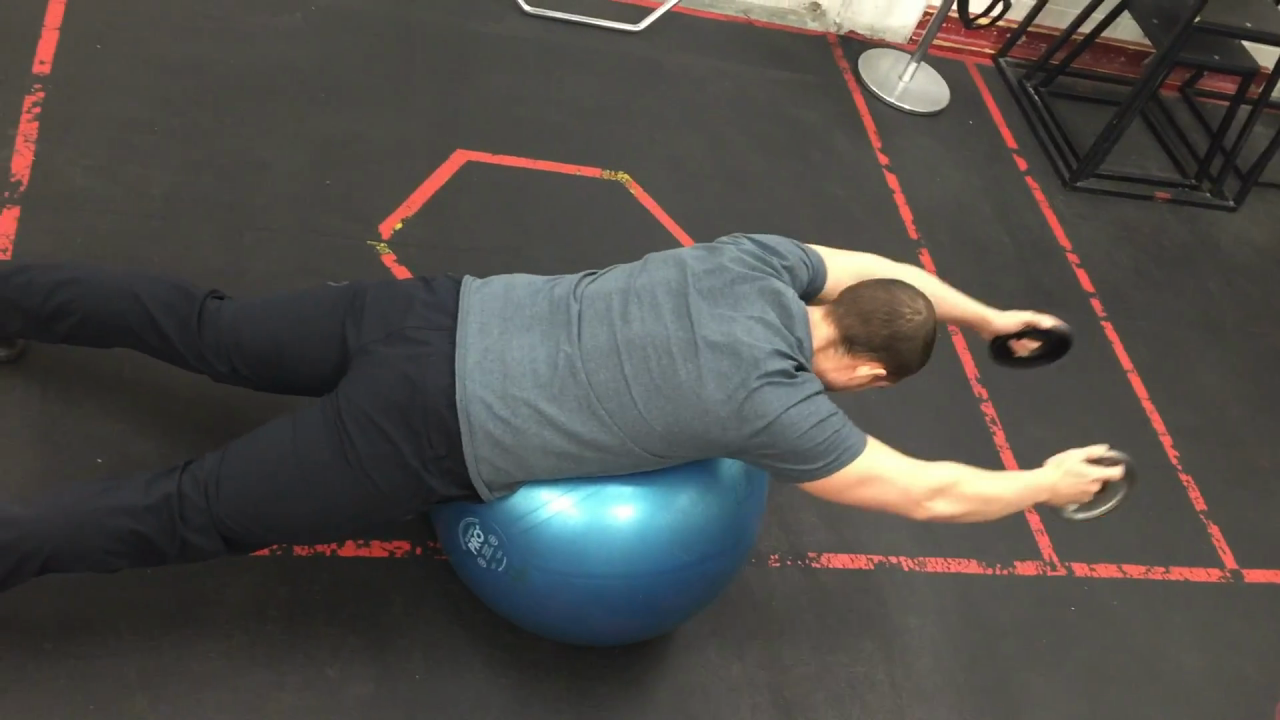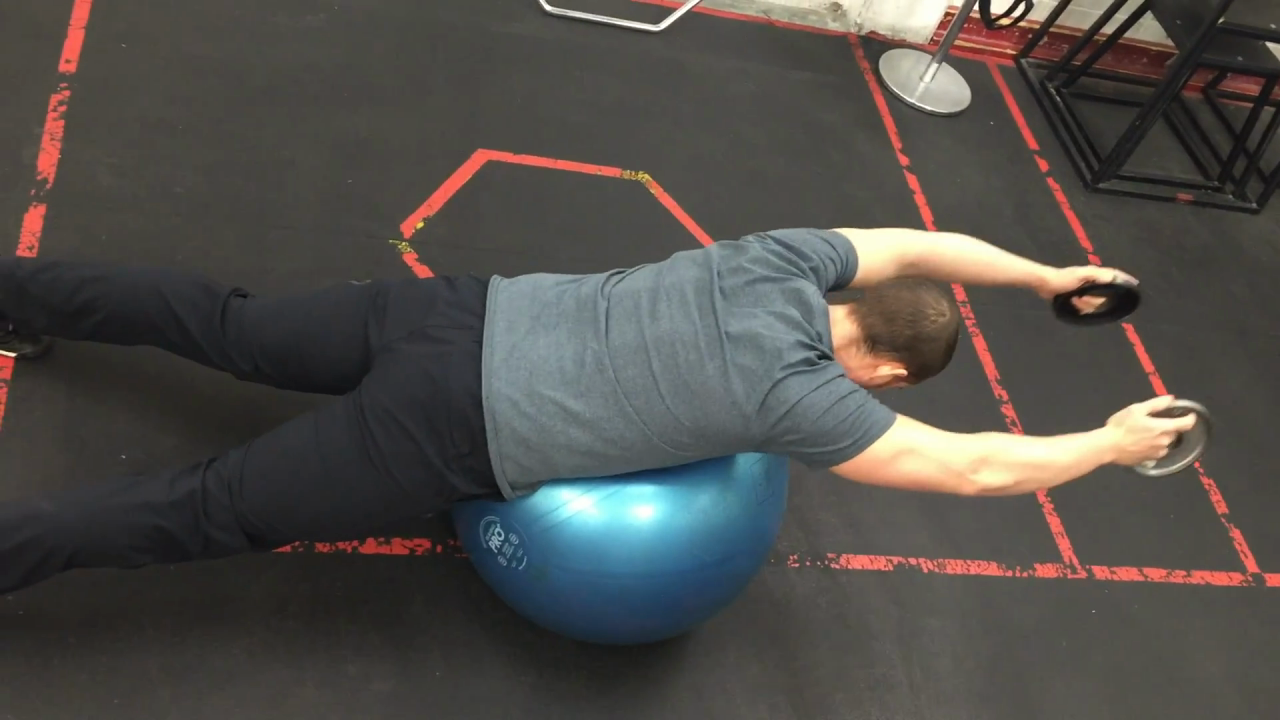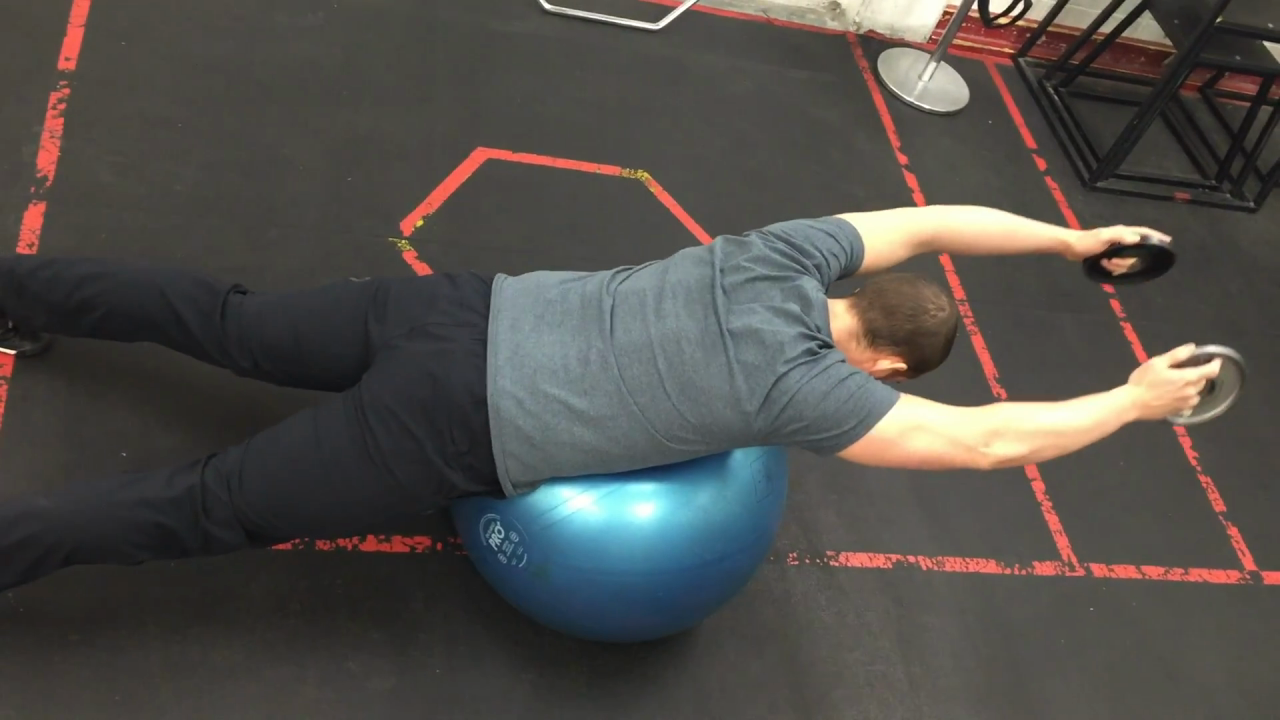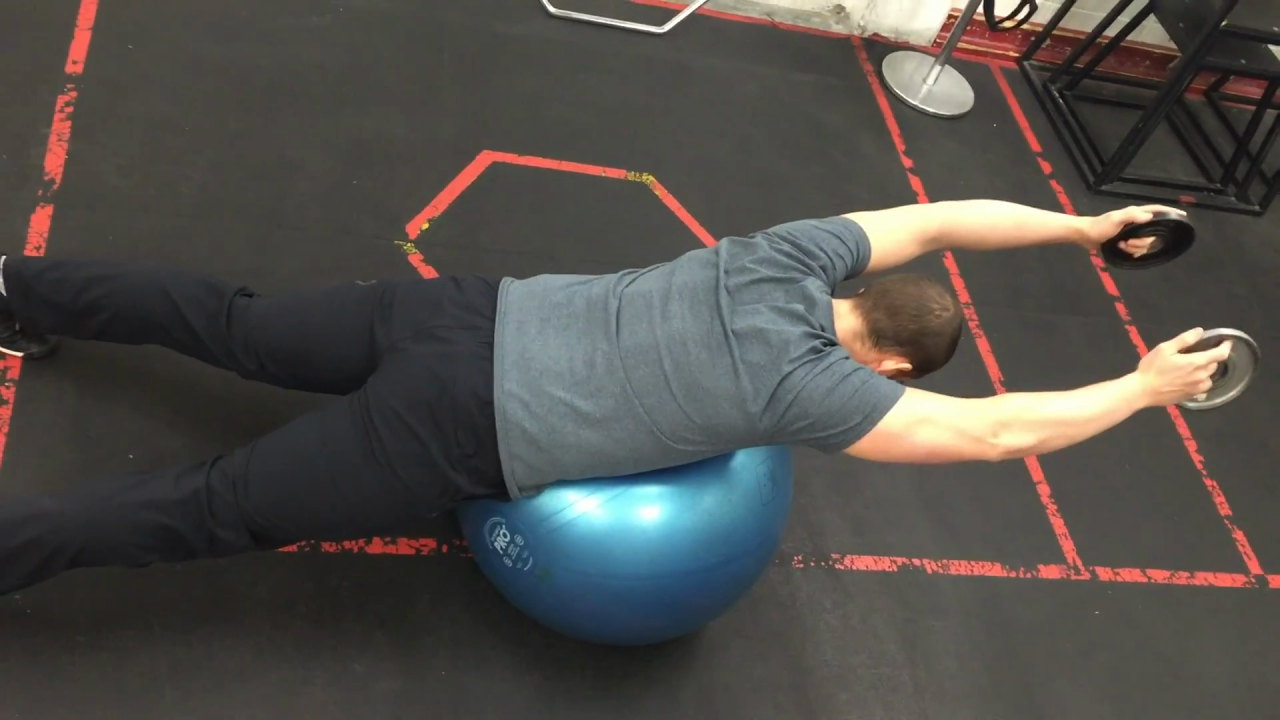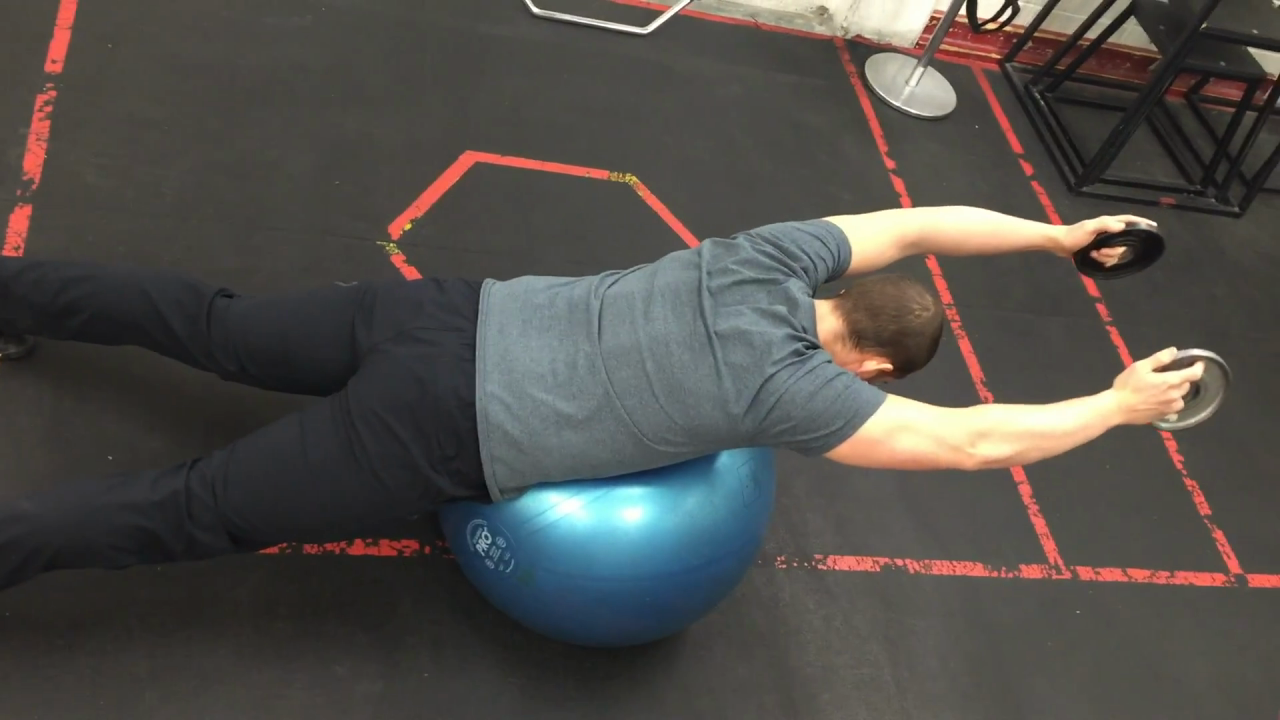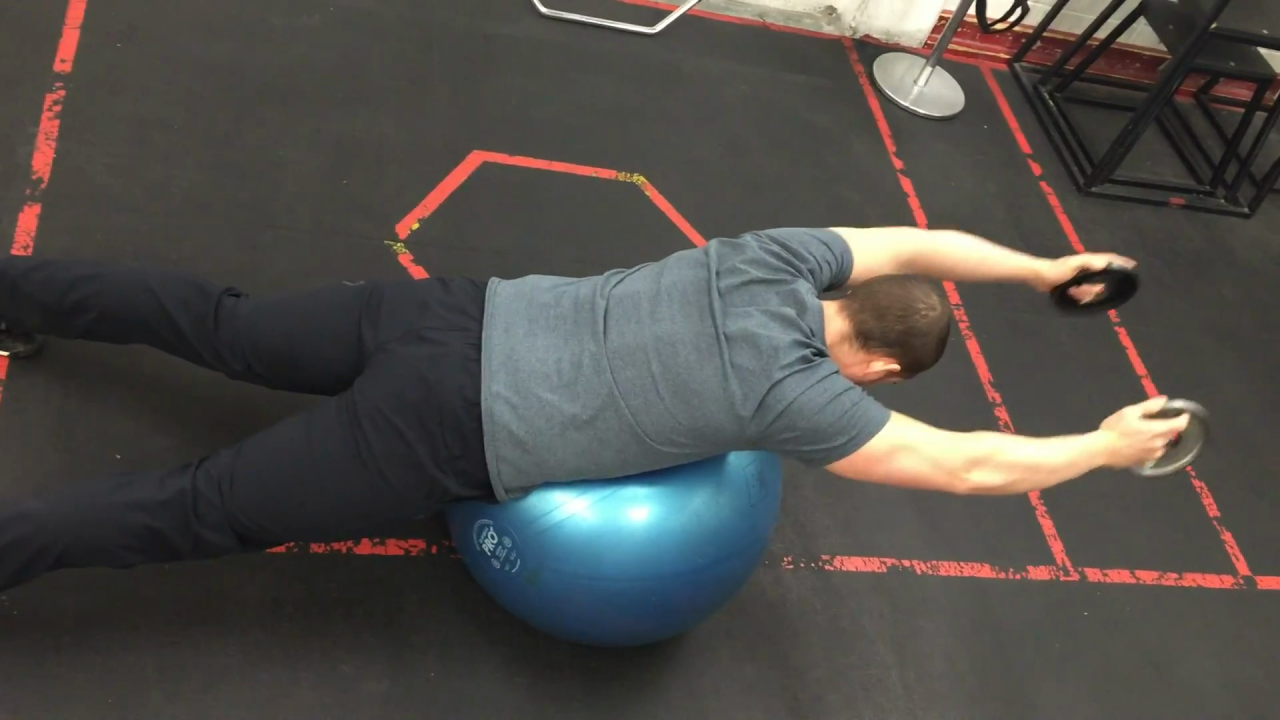
dt=0.3s
person 1, frame 1
left shoulder: (763, 261)
right shoulder: (768, 404)
left elbow: (883, 271)
right elbow: (929, 493)
left wrist: (987, 315)
right wrist: (1050, 482)
left hip: (435, 315)
right hip: (427, 431)
left knee: (208, 332)
right knee: (191, 513)
person 1, frame 2
left shoulder: (787, 260)
right shoulder: (792, 394)
left elbow: (916, 247)
right elbow: (974, 467)
left wrist: (1048, 276)
right wrist: (1116, 440)
left hip: (460, 313)
right hip: (451, 429)
left knee: (233, 328)
right knee: (215, 508)
person 1, frame 3
left shoulder: (783, 255)
right shoulder: (795, 388)
left elbow: (929, 220)
right elbow: (988, 441)
left wrist: (1075, 240)
right wrist: (1138, 400)
left hip: (458, 313)
right hip: (454, 428)
left knee: (232, 325)
right knee: (213, 507)
person 1, frame 4
left shoulder: (788, 255)
right shoulder: (802, 388)
left elbow: (936, 219)
right elbow: (999, 430)
left wrist: (1088, 228)
right wrist: (1146, 387)
left hip: (466, 316)
right hip: (460, 431)
left knee: (238, 329)
right knee: (221, 511)
person 1, frame 5
left shoulder: (767, 257)
right shoulder: (783, 389)
left elbow: (913, 224)
right elbow: (971, 442)
left wrist: (1064, 234)
right wrist: (1123, 405)
left hip: (446, 318)
right hip: (439, 431)
left knee: (218, 331)
right knee: (200, 511)
person 1, frame 6
left shoulder: (776, 257)
right shoulder: (788, 394)
left elbow: (916, 244)
right elbow: (962, 463)
left wrist: (1047, 268)
right wrist: (1103, 446)
left hip: (457, 313)
right hip: (448, 426)
left knee: (225, 327)
right knee: (207, 508)
